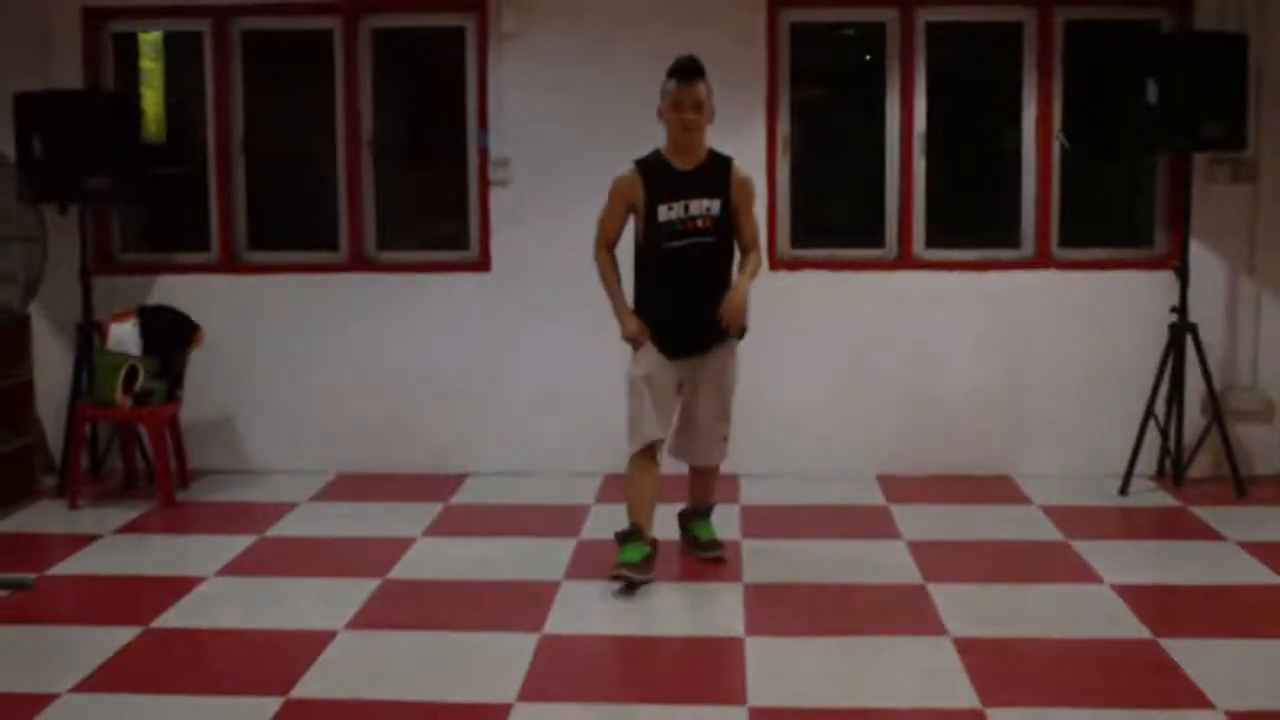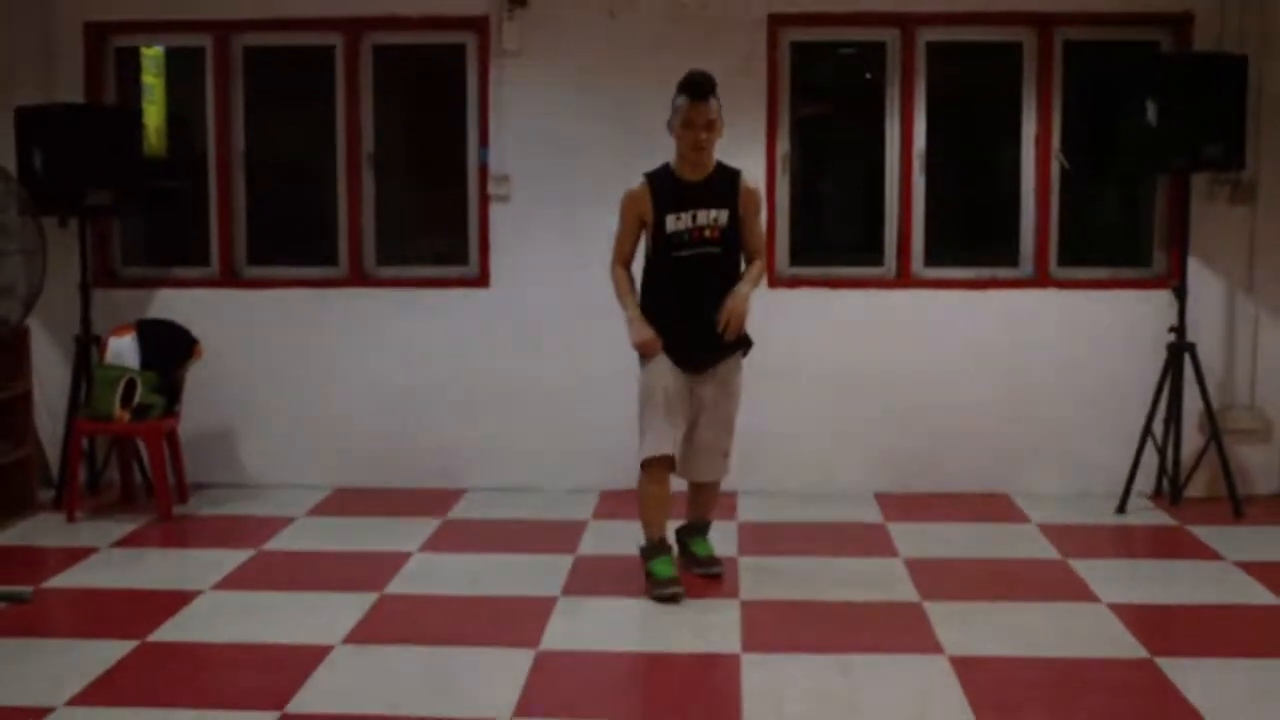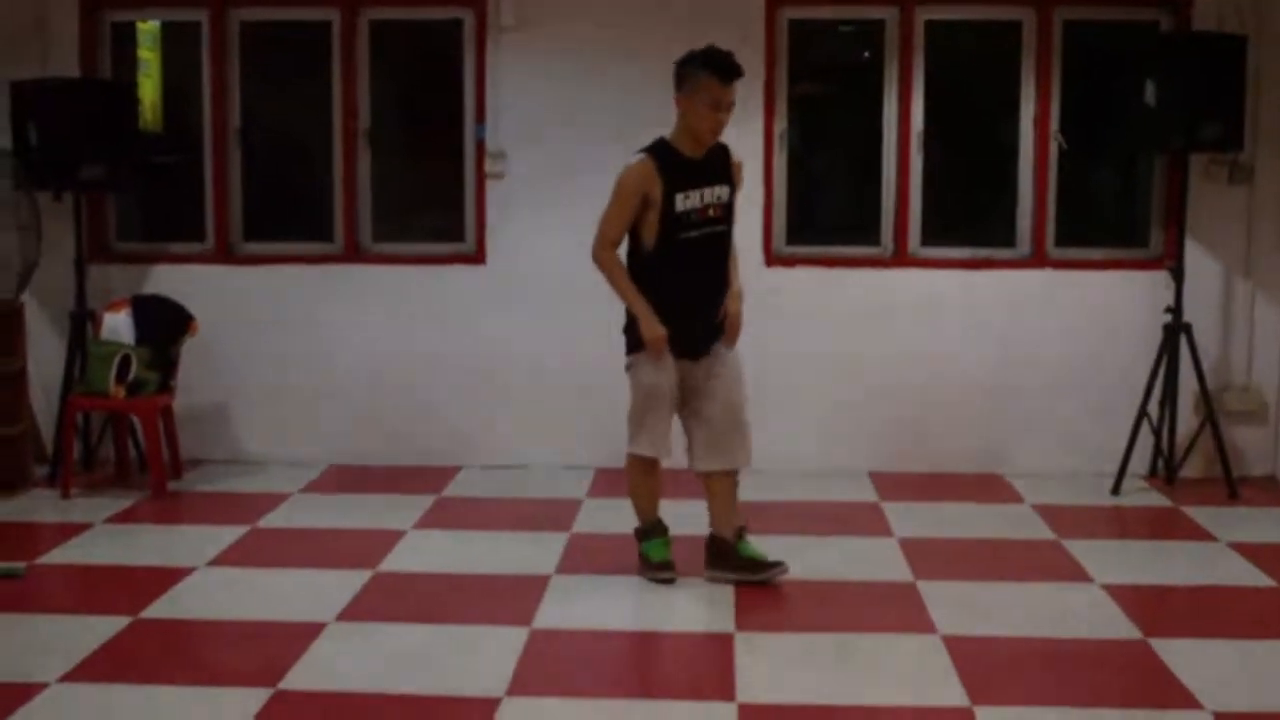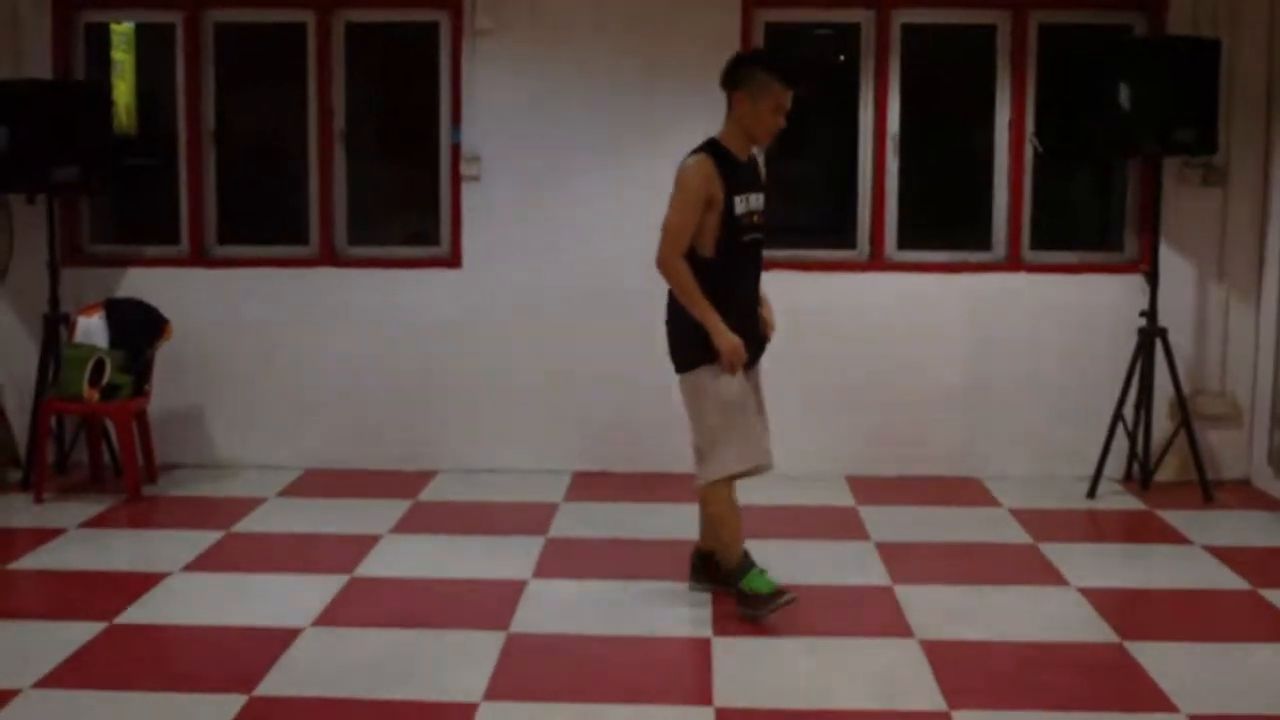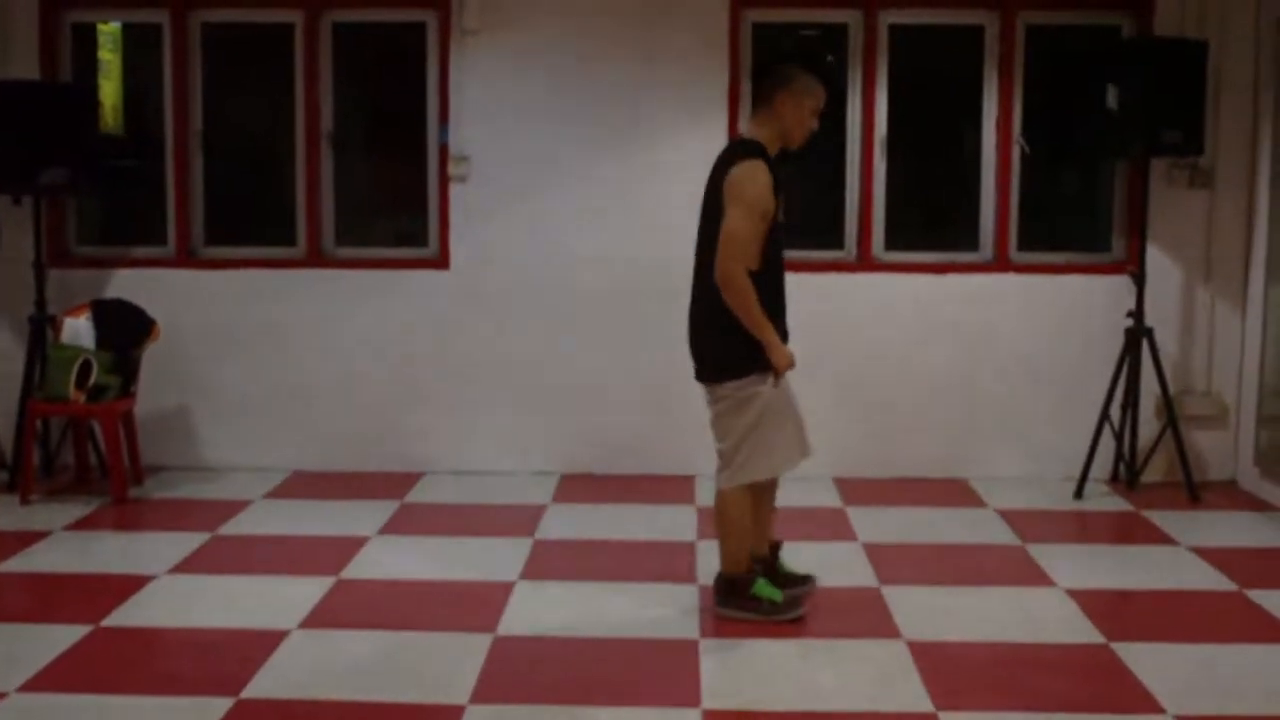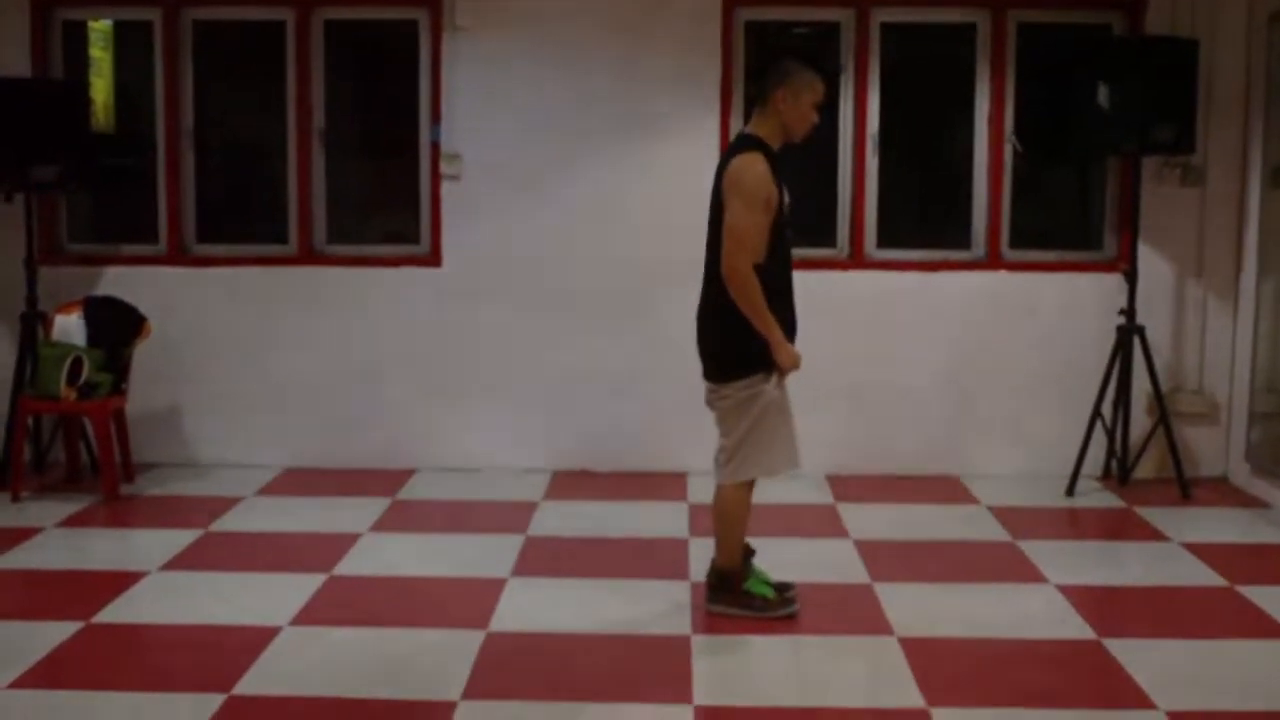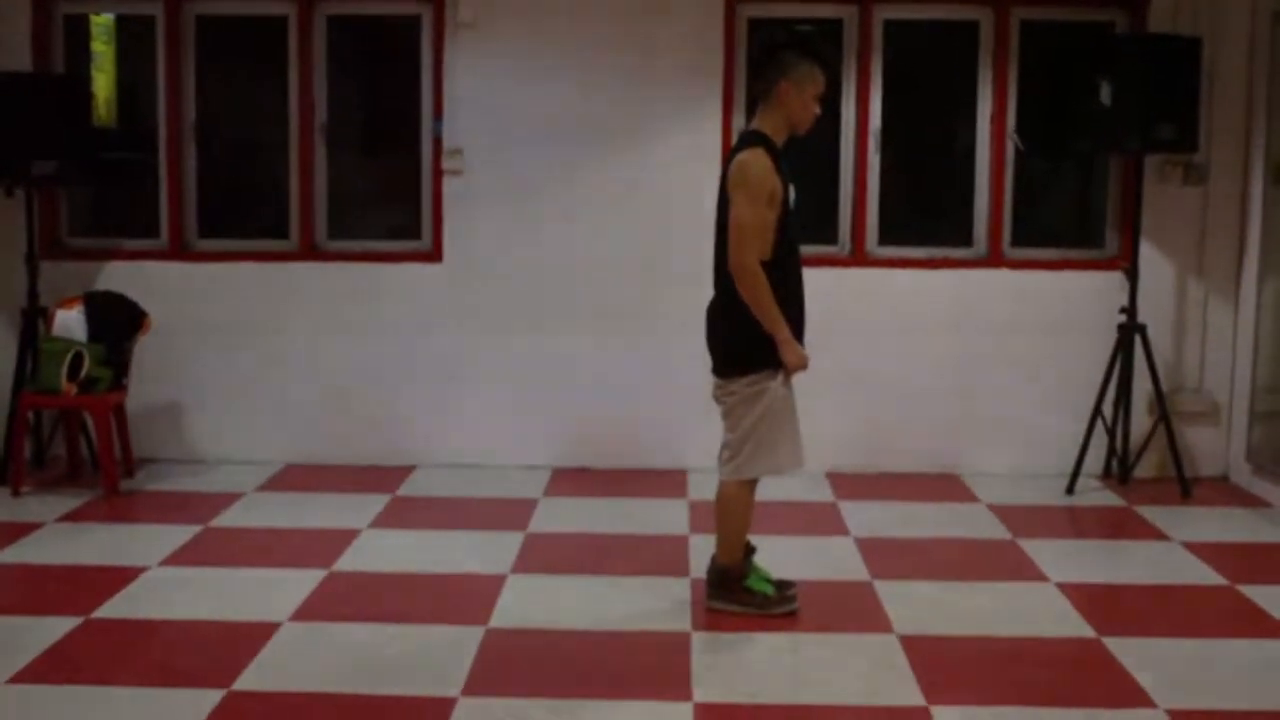
dt=0.7s
person 1, frame 1
left shoulder: (733, 179)
right shoulder: (633, 182)
left elbow: (749, 248)
right elbow: (603, 248)
left wrist: (741, 286)
right wrist: (622, 312)
left hip: (714, 332)
right hip: (655, 332)
left knee: (709, 437)
right knee: (646, 437)
left ankle: (697, 520)
right ankle: (639, 543)
person 1, frame 2
left shoulder: (742, 191)
right shoulder: (643, 194)
left elbow: (756, 256)
right elbow: (621, 264)
left wrist: (743, 291)
right wrist: (634, 319)
left hip: (719, 343)
right hip: (664, 344)
left knee: (710, 450)
right knee: (658, 451)
left ankle: (696, 535)
right ankle: (658, 554)
person 1, frame 3
left shoulder: (730, 167)
right shoulder: (645, 171)
right elbow: (604, 249)
left wrist: (734, 290)
right wrist: (644, 316)
left hip: (713, 329)
right hip: (659, 332)
left knee: (724, 440)
right knee: (648, 442)
left ankle: (726, 544)
right ankle: (651, 536)
person 1, frame 4
left shoulder: (753, 169)
right shoulder: (701, 170)
right elbow: (670, 258)
left wrist: (761, 305)
right wrist: (716, 329)
left hip: (742, 335)
right hip: (705, 340)
left knee: (732, 456)
right knee: (724, 455)
left ankle: (709, 559)
right ankle: (737, 573)
person 1, frame 5
left shoulder: (742, 160)
right shoulder: (753, 174)
right elbow: (729, 273)
left wrist: (768, 340)
right wrist: (773, 343)
left hip: (738, 341)
right hip: (737, 346)
left knee: (764, 455)
right knee: (743, 466)
left ankle: (761, 563)
right ankle: (734, 586)
person 1, frame 6
left shoulder: (756, 160)
right shoulder: (752, 167)
right elbow: (735, 268)
left wrist: (772, 339)
right wrist: (778, 341)
left hip: (748, 341)
right hip: (742, 345)
left knee: (745, 463)
right knee: (739, 466)
left ankle: (735, 566)
right ankle: (727, 584)
person 1, frame 7
left shoulder: (763, 158)
right shoulder: (755, 163)
right elbow: (743, 264)
left wrist: (780, 338)
right wrist: (785, 339)
left hip: (756, 340)
right hip: (751, 343)
left knee: (747, 462)
right knee: (744, 465)
left ankle: (735, 566)
right ankle: (728, 581)
